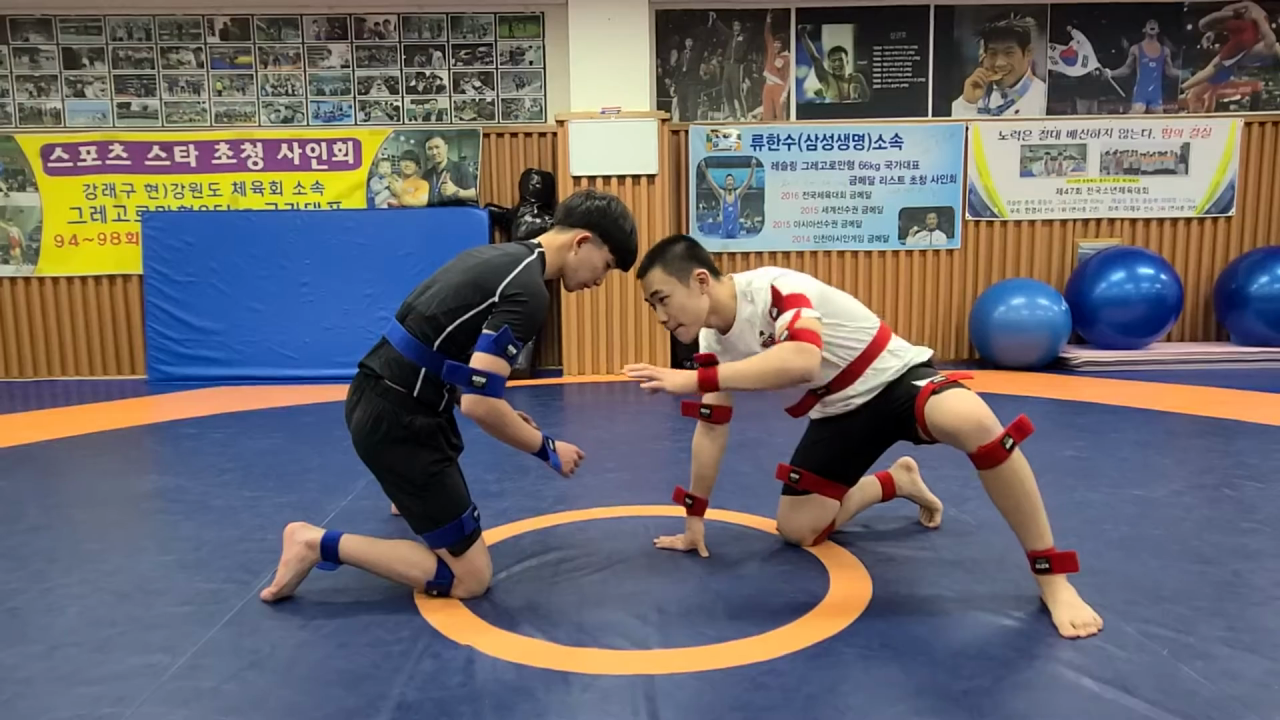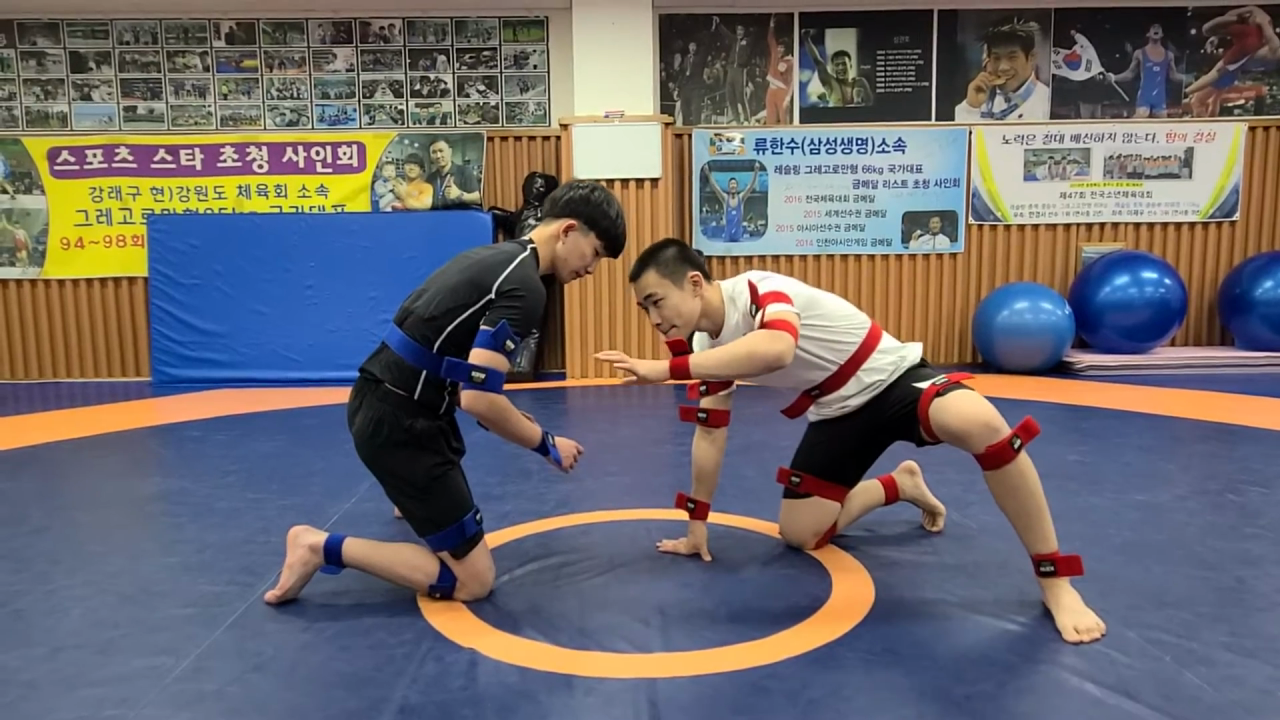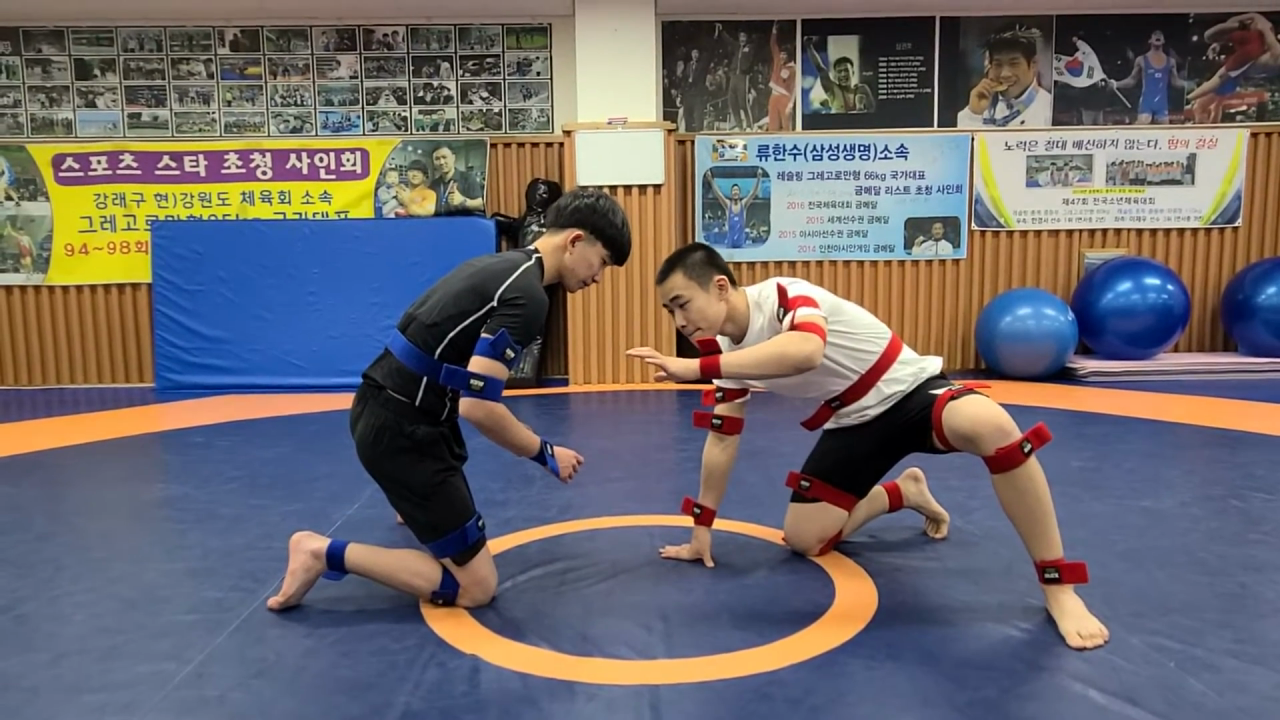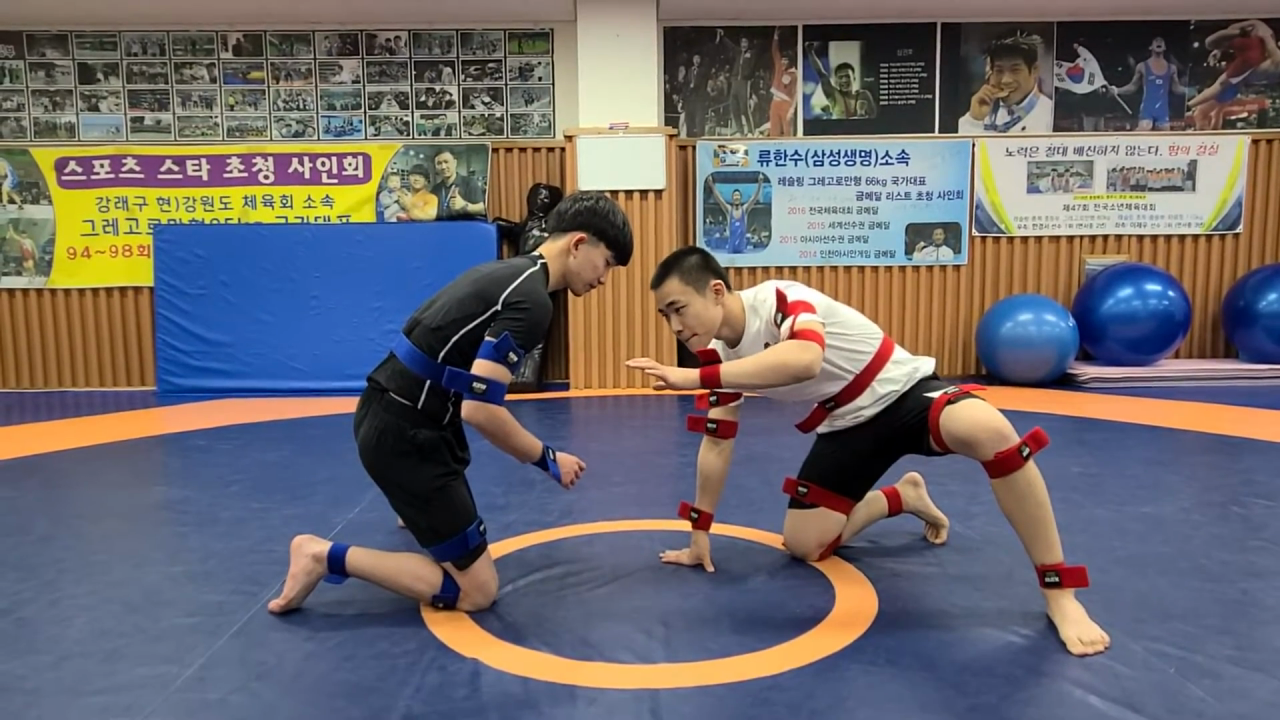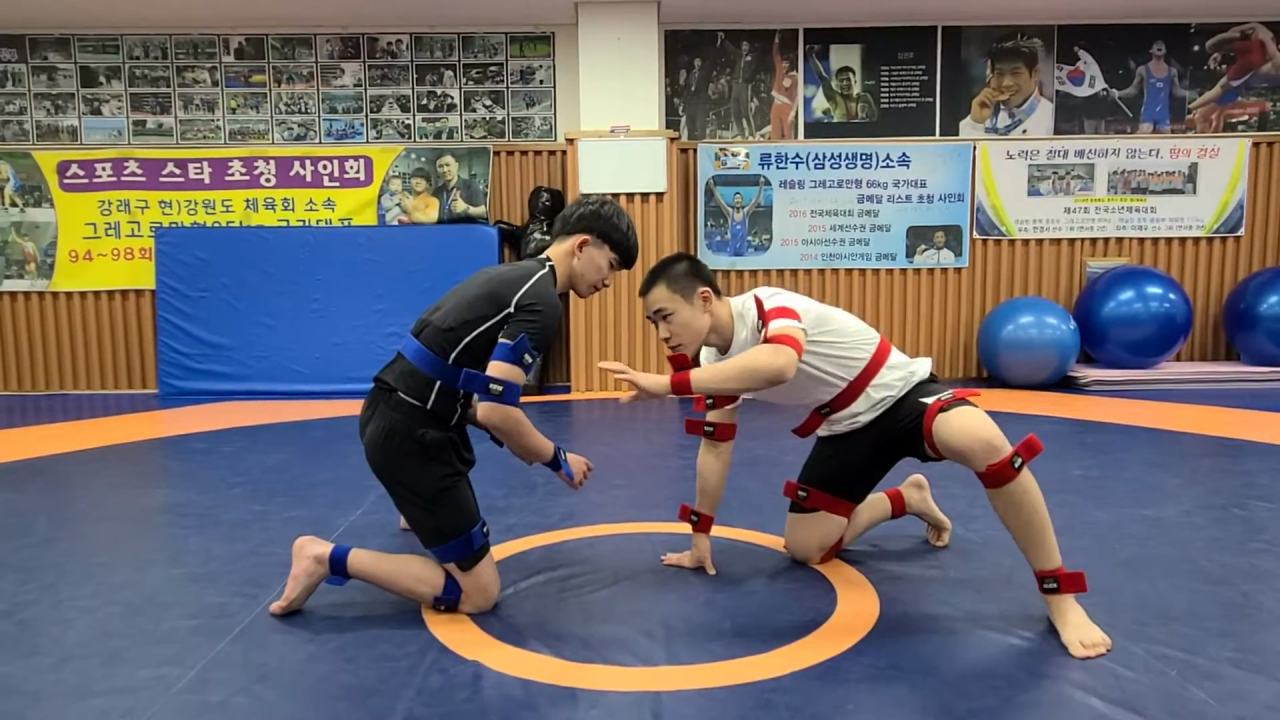
dt=1s
person 1, frame 1
left shoulder: (774, 288)
right shoulder: (712, 341)
left elbow: (804, 362)
right elbow: (710, 428)
left wrist: (694, 379)
right wrist: (694, 520)
left hip: (896, 378)
right hip: (839, 412)
left knee: (974, 424)
right knee: (798, 530)
left ankle: (1052, 577)
right ankle: (896, 480)
person 1, frame 2
left shoulder: (757, 290)
right shoulder: (706, 343)
left elbow: (776, 350)
right elbow: (710, 433)
left wrist: (667, 368)
right wrist: (697, 524)
left hip: (893, 378)
right hip: (838, 413)
left knee: (980, 425)
right knee: (800, 534)
left ankle: (1055, 581)
right ankle: (900, 484)
person 1, frame 3
left shoulder: (783, 295)
right shoulder: (727, 348)
left elbow: (806, 352)
right elbow: (722, 438)
left wrist: (694, 367)
right wrist: (702, 528)
left hip: (909, 390)
right hip: (853, 423)
left knee: (990, 427)
right knee: (804, 540)
left ankle: (1059, 588)
right ankle: (904, 491)
person 1, frame 4
left shoulder: (778, 298)
right shoulder: (720, 352)
left elbow: (806, 359)
right elbow: (716, 442)
left wrist: (695, 377)
right wrist: (699, 533)
left hip: (903, 392)
right hip: (846, 425)
left knee: (989, 431)
right knee: (803, 544)
left ankle: (1060, 594)
right ankle: (903, 495)
person 1, frame 5
left shoulder: (766, 305)
right shoulder: (713, 359)
left elbow: (779, 365)
right elbow: (714, 447)
left wrist: (665, 383)
right wrist: (699, 538)
left hip: (900, 394)
right hip: (846, 428)
left knee: (984, 444)
right knee: (805, 547)
left ankle: (1059, 597)
right ankle: (906, 498)
person 2, frame 1
left shoulder: (500, 255)
right shoulder: (527, 291)
right elbow: (479, 403)
left wrist: (501, 415)
right wrist: (548, 450)
left hip: (378, 397)
right hip: (397, 418)
right knee: (470, 578)
left ankle: (414, 497)
right ankle: (320, 544)
person 2, frame 2
left shoulder: (495, 255)
right shoulder: (523, 287)
right elbow: (479, 398)
left wrist: (503, 417)
right wrist: (547, 444)
left hip: (380, 400)
right hip: (398, 421)
right knee: (473, 580)
left ankle: (414, 498)
right ankle: (322, 548)
person 2, frame 3
left shoulder: (502, 264)
right shoulder: (526, 295)
right elbow: (477, 405)
left wrist: (513, 431)
right wrist: (545, 453)
left hip: (385, 407)
right hip: (400, 427)
right knee: (476, 586)
left ankle: (418, 503)
right ankle: (326, 553)
person 2, frame 4
left shoulder: (507, 271)
right shoulder: (530, 300)
right elbow: (479, 409)
right wrist: (547, 460)
left hip: (388, 413)
right hip: (404, 433)
right knee: (476, 590)
left ankle: (419, 506)
right ankle: (327, 556)
person 2, frame 5
left shoulder: (511, 274)
right shoulder: (542, 302)
right elbow: (497, 409)
left wrist: (509, 436)
right wrist: (558, 460)
left hip: (389, 412)
right hip: (410, 433)
right knee: (478, 593)
left ankle: (422, 509)
right ankle: (328, 559)
